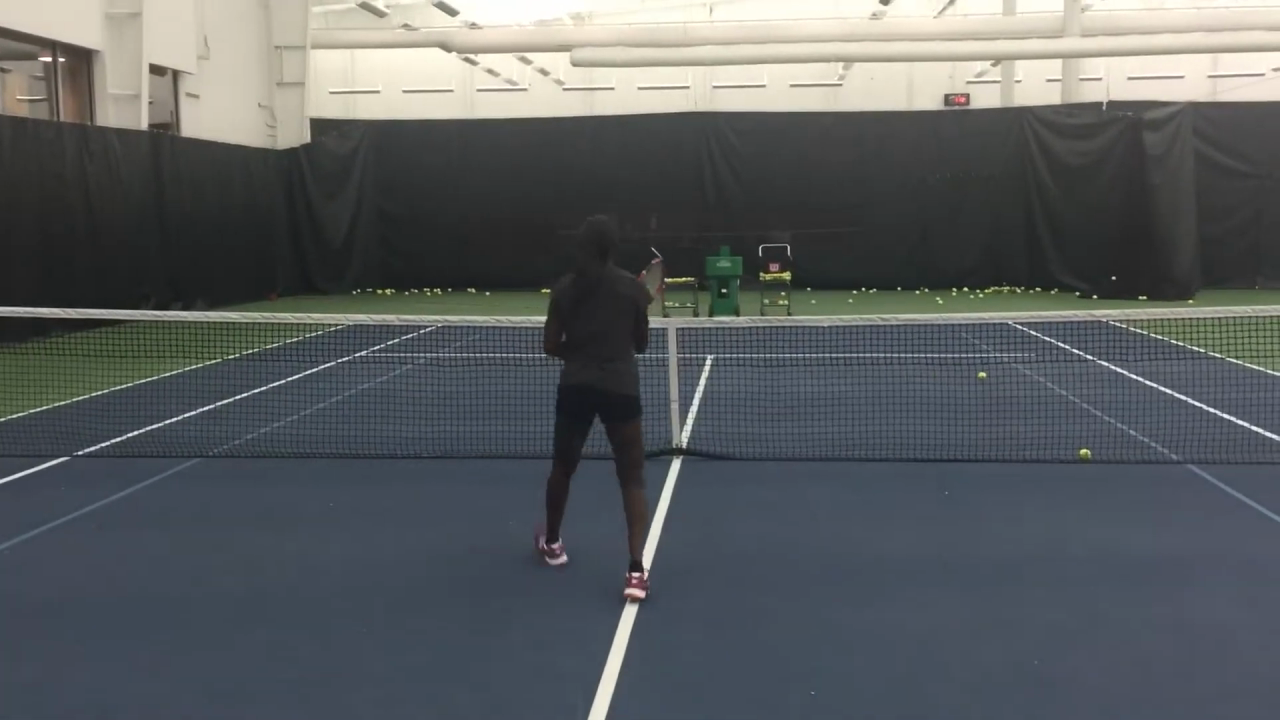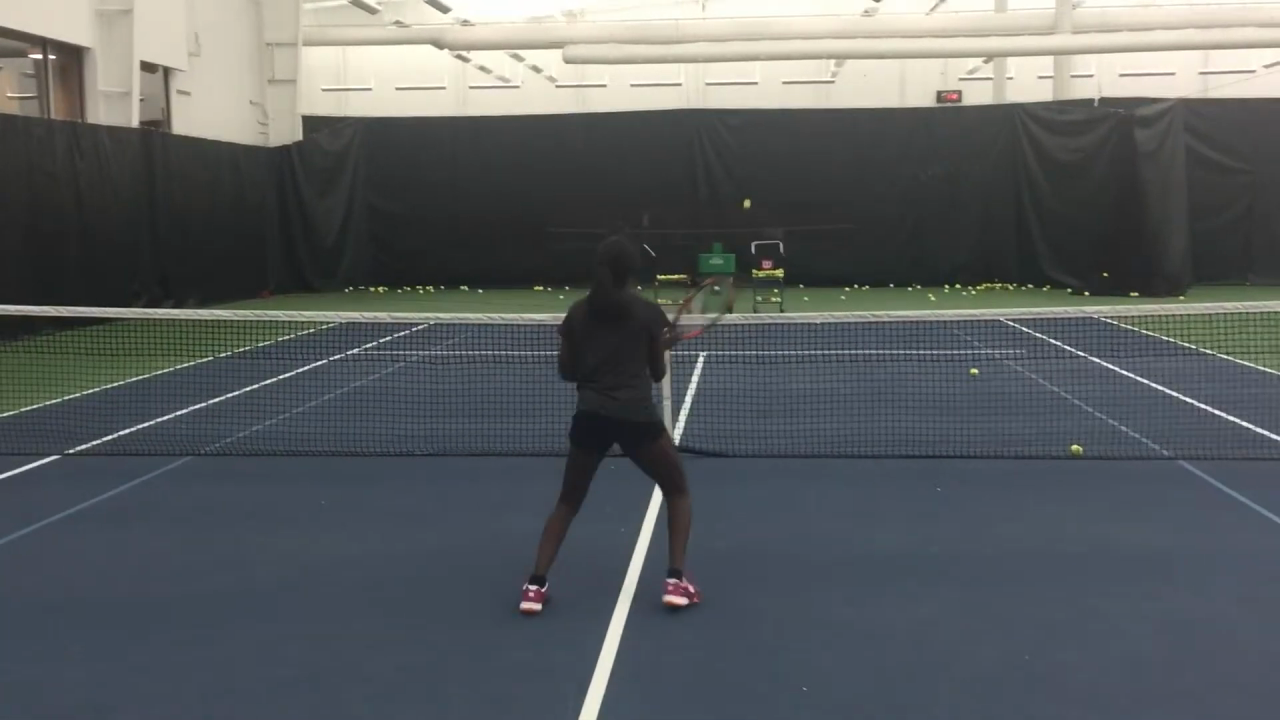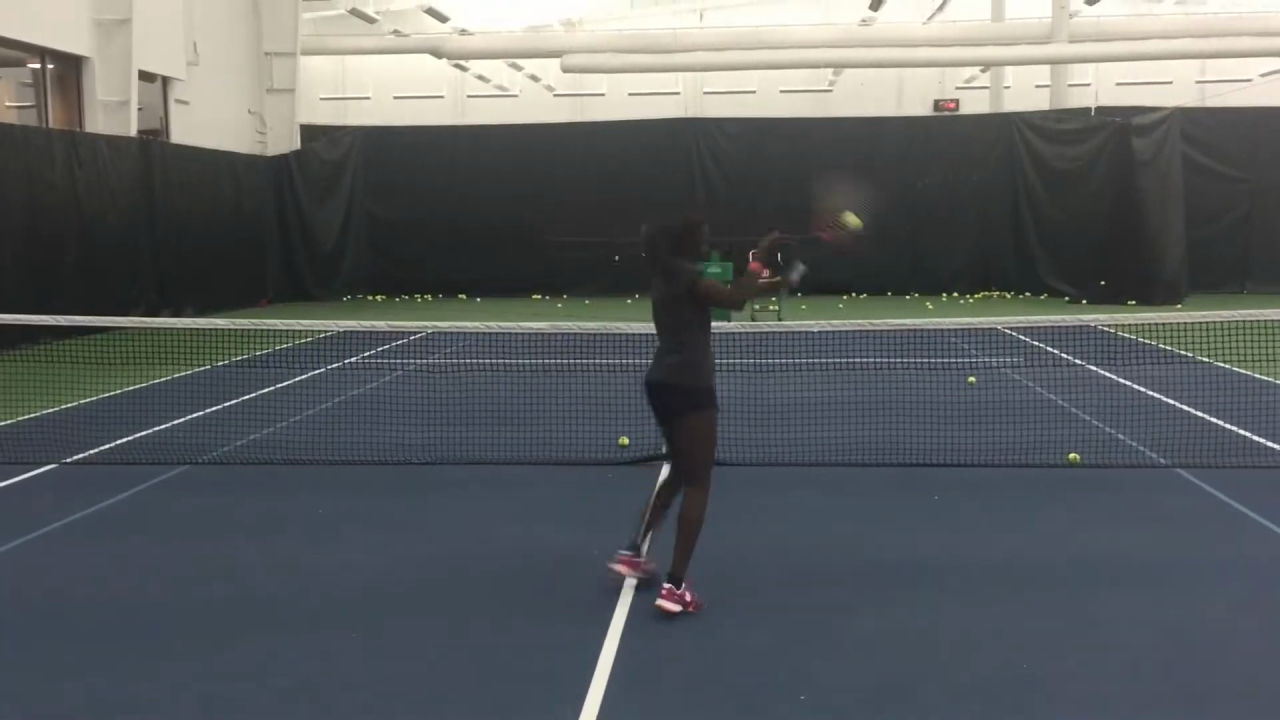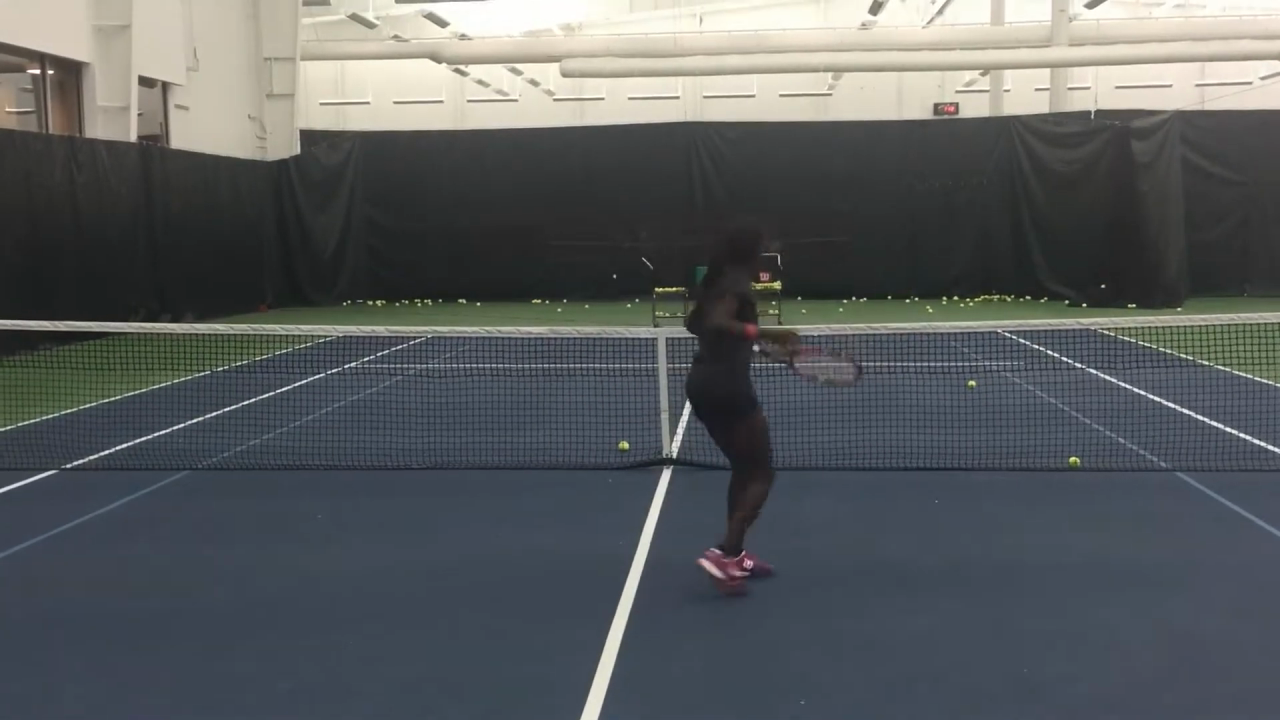
dt=0.4s
person 1, frame 1
left shoulder: (565, 288)
right shoulder: (633, 287)
left elbow: (551, 347)
right elbow: (641, 344)
left hip: (576, 387)
right hip: (620, 390)
left knee: (563, 467)
right knee: (632, 481)
left ankle: (552, 542)
right ankle: (636, 572)
person 1, frame 2
left shoulder: (578, 312)
right shoulder: (648, 311)
left elbow: (567, 371)
right elbow: (657, 372)
right wrist: (664, 342)
left hip: (591, 415)
right hip: (637, 416)
left knee: (568, 503)
right knee: (678, 493)
left ankle: (535, 585)
right ankle: (676, 580)
person 1, frame 3
left shoulder: (669, 274)
right shoulder: (684, 274)
left elbow: (718, 296)
right elbow: (734, 300)
left wrist: (763, 283)
left hip: (662, 382)
right hip: (686, 386)
left knee: (681, 472)
right knee: (696, 483)
left ankle: (633, 551)
right ankle: (674, 586)
person 1, frame 4
left shoulder: (718, 280)
right shoulder: (737, 283)
left elbow: (694, 323)
right elbow: (716, 322)
right wrist: (760, 333)
left hip: (702, 387)
right hip: (727, 390)
left knee: (745, 467)
right knee: (761, 475)
left ankle: (733, 555)
right ankle: (723, 553)
